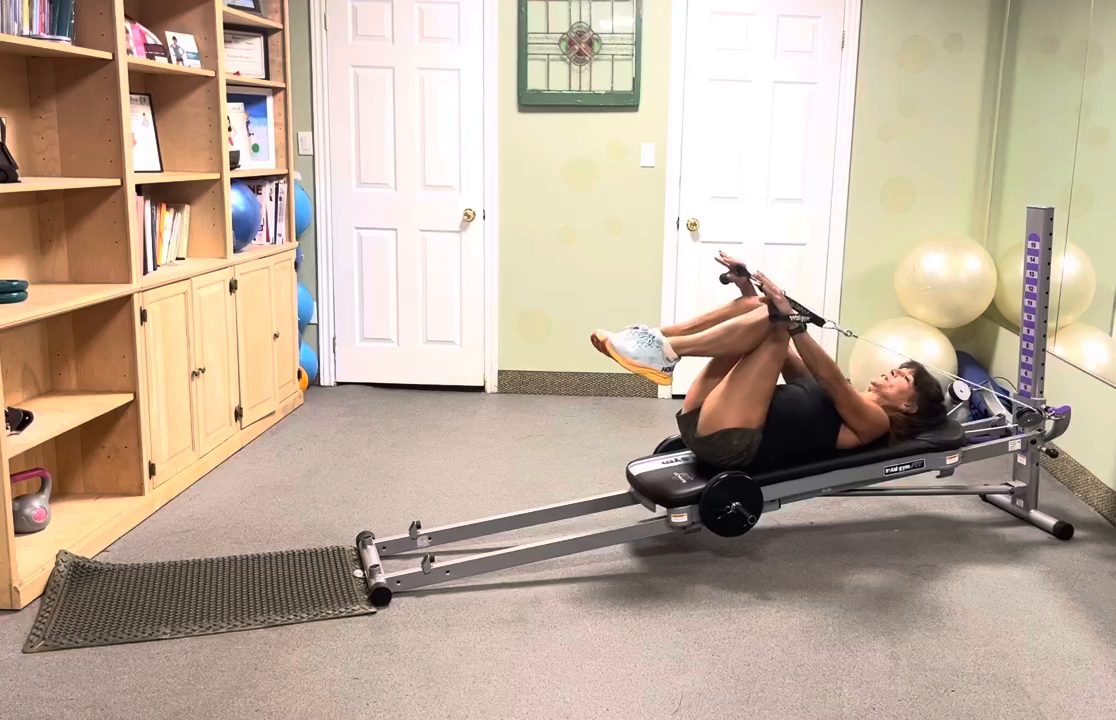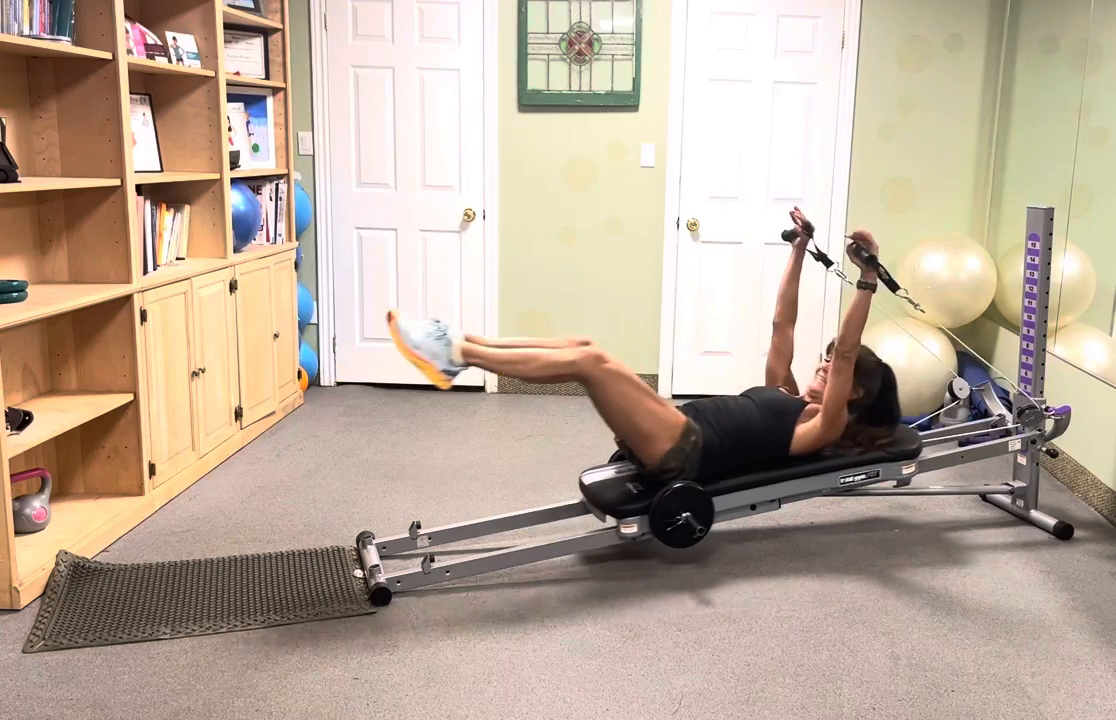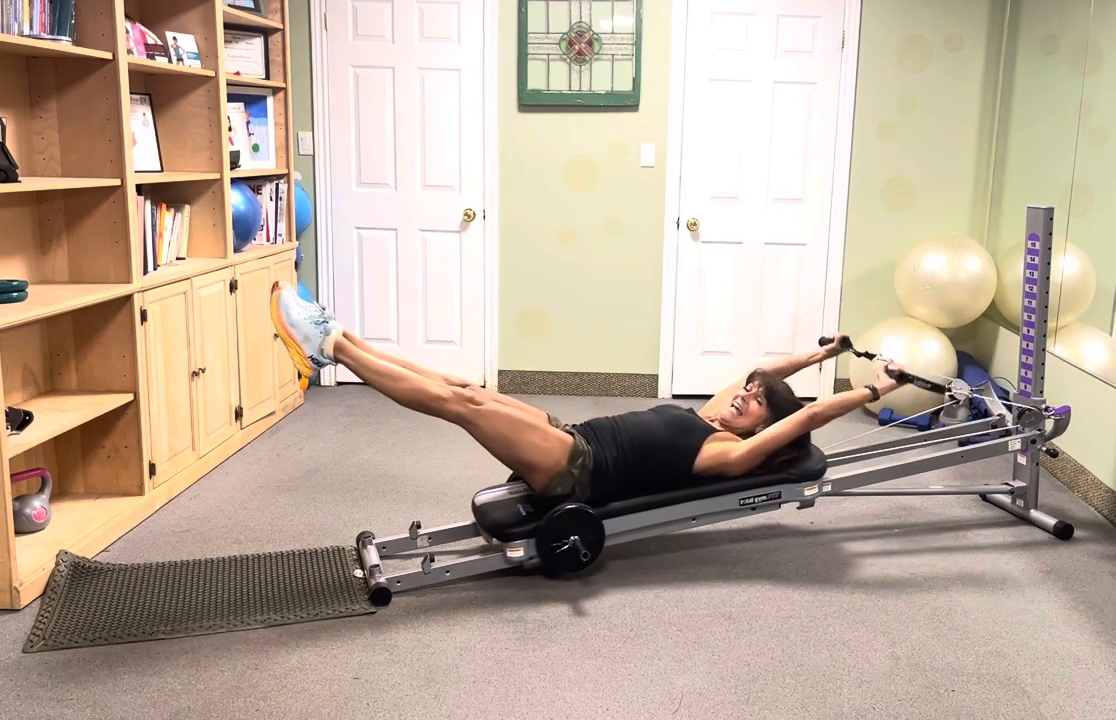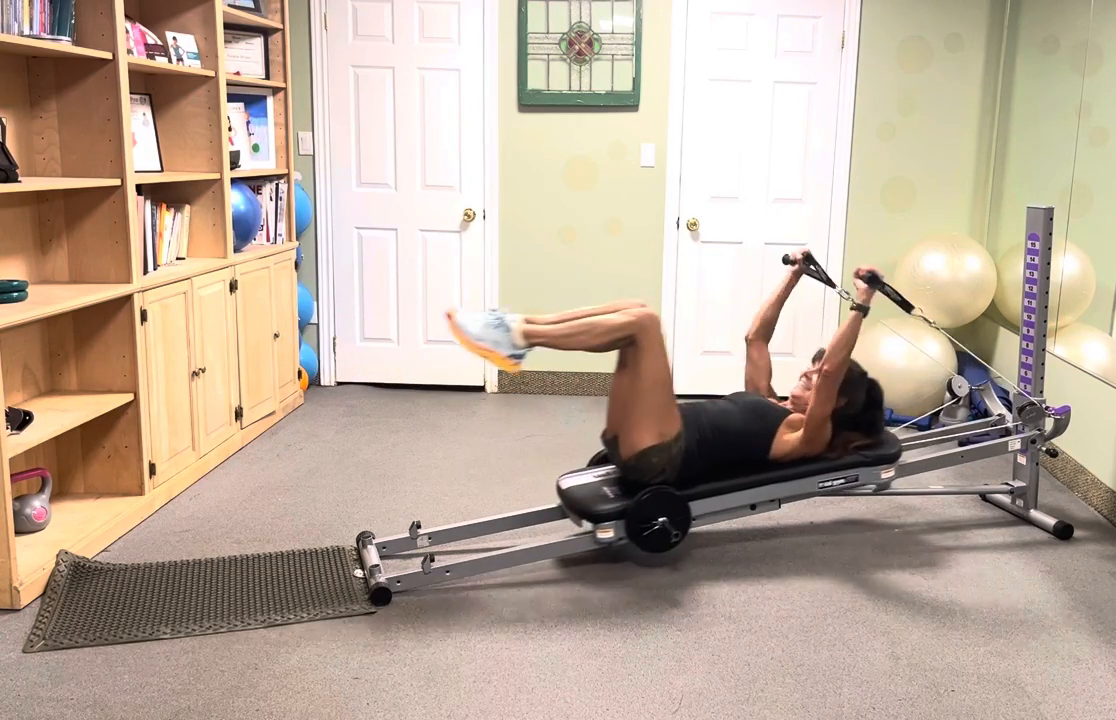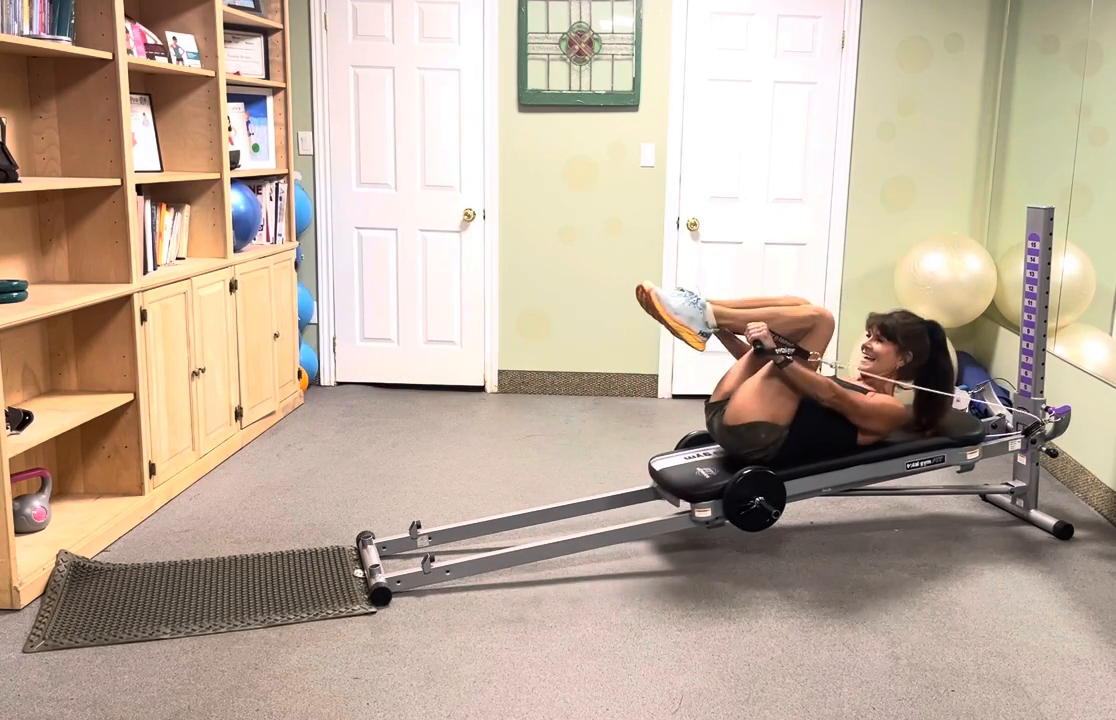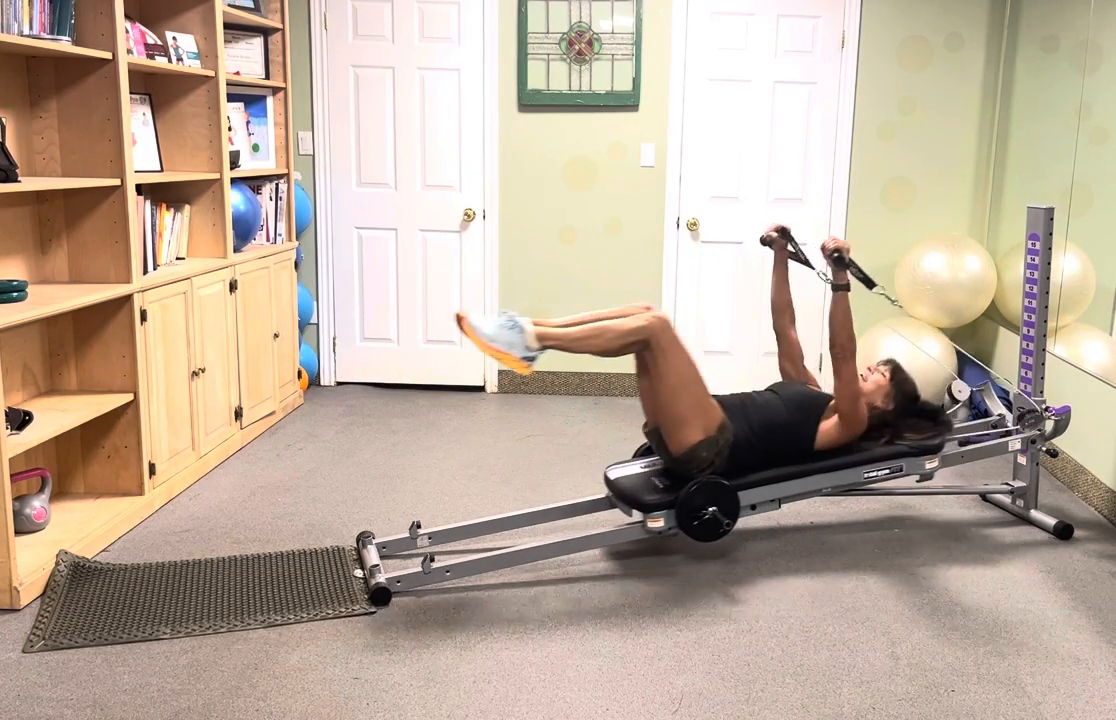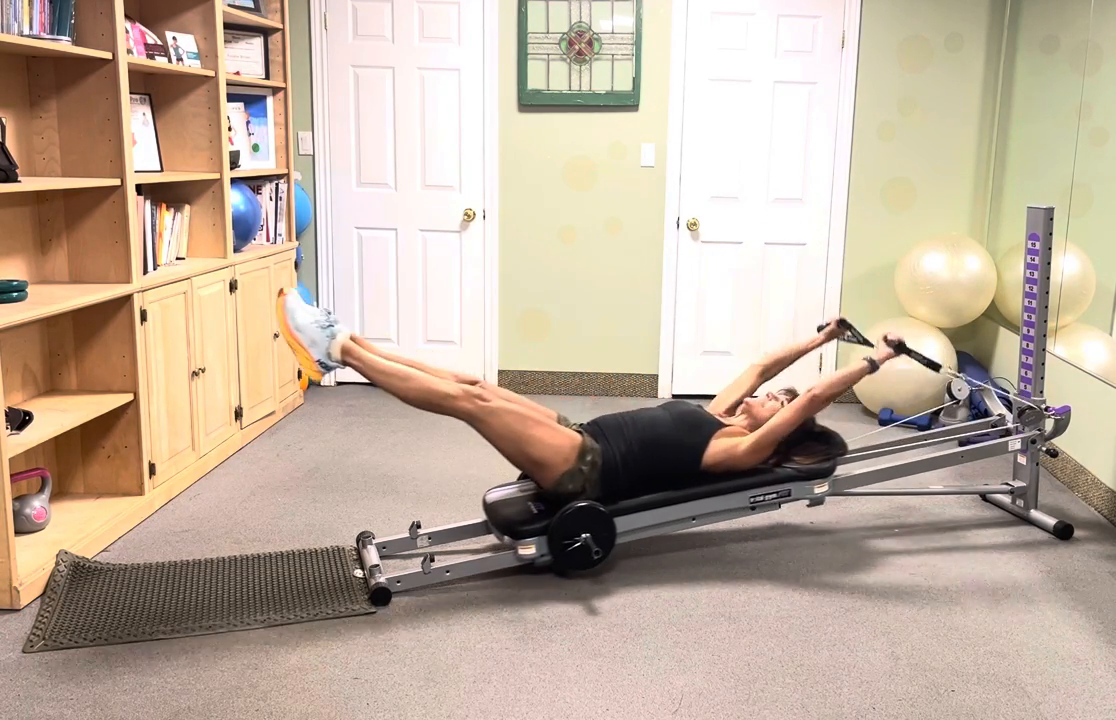
dt=0.7s
person 1, frame 1
left shoulder: (874, 423)
right shoulder: (835, 398)
left elbow: (833, 378)
right elbow: (784, 355)
left wrist: (791, 321)
right wrist: (748, 287)
left hip: (729, 440)
right hip: (701, 421)
left knee: (773, 324)
right knee: (757, 308)
left ankle: (665, 350)
right ankle: (658, 343)
person 1, frame 2
left shoulder: (827, 429)
right shoulder: (785, 397)
left elbow: (845, 355)
right elbow: (781, 322)
left wrist: (866, 281)
right wrist: (798, 251)
left hip: (685, 452)
right hip: (673, 437)
left knee: (587, 360)
right knee: (580, 348)
left ankle: (456, 354)
right ankle: (458, 349)
person 1, frame 3
left shoulder: (734, 454)
right shoulder: (707, 421)
left elbow: (805, 415)
right elbow: (759, 371)
left wrist: (872, 391)
right wrist: (823, 353)
left hip: (579, 471)
right hip: (574, 440)
left knee: (461, 402)
right knee: (462, 388)
left ankle: (332, 346)
right ankle: (338, 341)
person 1, frame 4
left shoulder: (813, 436)
right shoulder: (769, 403)
left elbow: (836, 370)
right elbow: (757, 337)
left wrist: (859, 307)
right wrist: (792, 279)
left hip: (659, 458)
right hip: (633, 445)
left knee: (643, 319)
right knee: (635, 314)
left ankle: (520, 337)
right ankle: (520, 328)
person 1, frame 5
left shoulder: (890, 412)
right shoulder: (849, 386)
left elbow: (830, 396)
right elbow: (764, 371)
left wrist: (776, 355)
right wrist: (722, 330)
left hip: (755, 434)
right hip: (727, 416)
left knee: (819, 319)
right knee: (797, 309)
left ankle: (706, 316)
right ankle: (708, 317)
person 1, frame 6
left shoulder: (849, 424)
right shoulder: (809, 393)
left elbow: (844, 353)
right elbow: (783, 325)
left wrist: (839, 278)
right wrist: (780, 257)
left hip: (710, 449)
right hip: (682, 436)
left knee: (654, 324)
right knee: (641, 313)
left ankle: (530, 341)
right ankle: (530, 333)
person 1, frame 7
left shoulder: (743, 451)
right shoulder: (719, 420)
left elbow: (811, 400)
right elbow: (760, 366)
left wrist: (874, 361)
right wrist: (823, 337)
left hip: (587, 471)
right hip: (584, 441)
left knee: (468, 398)
right knee: (470, 383)
left ankle: (340, 351)
right ankle: (346, 344)
